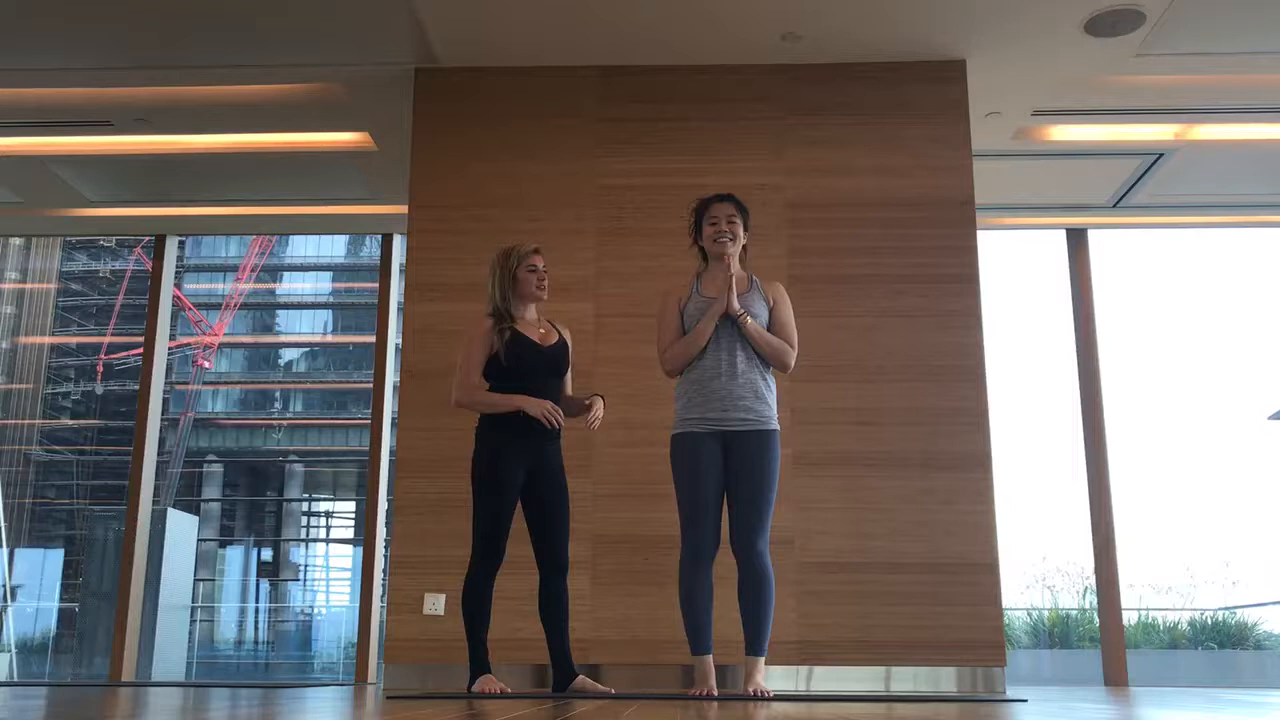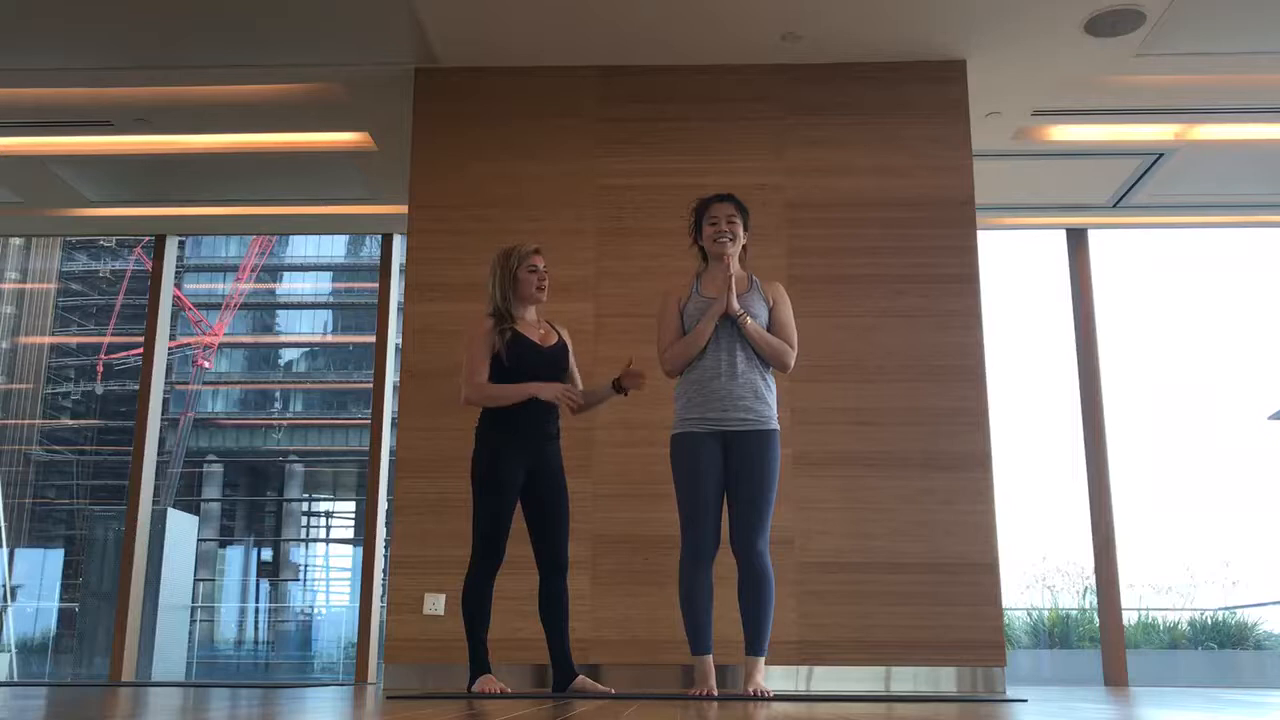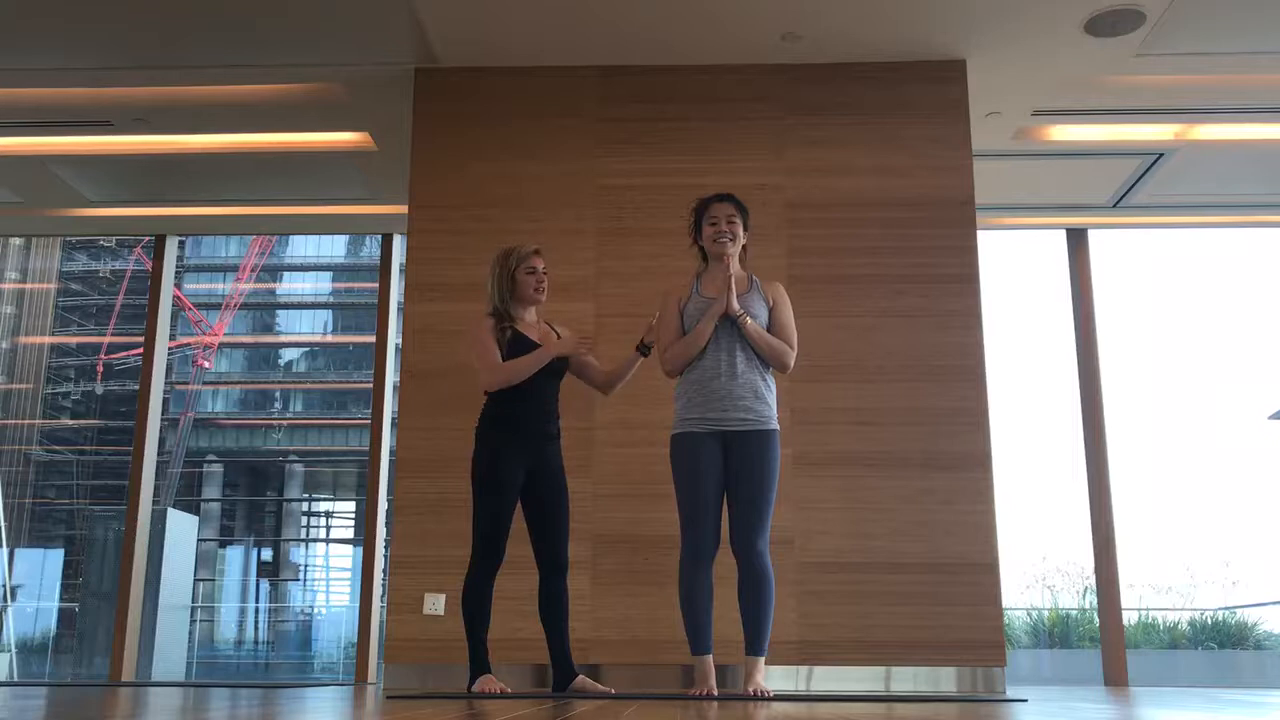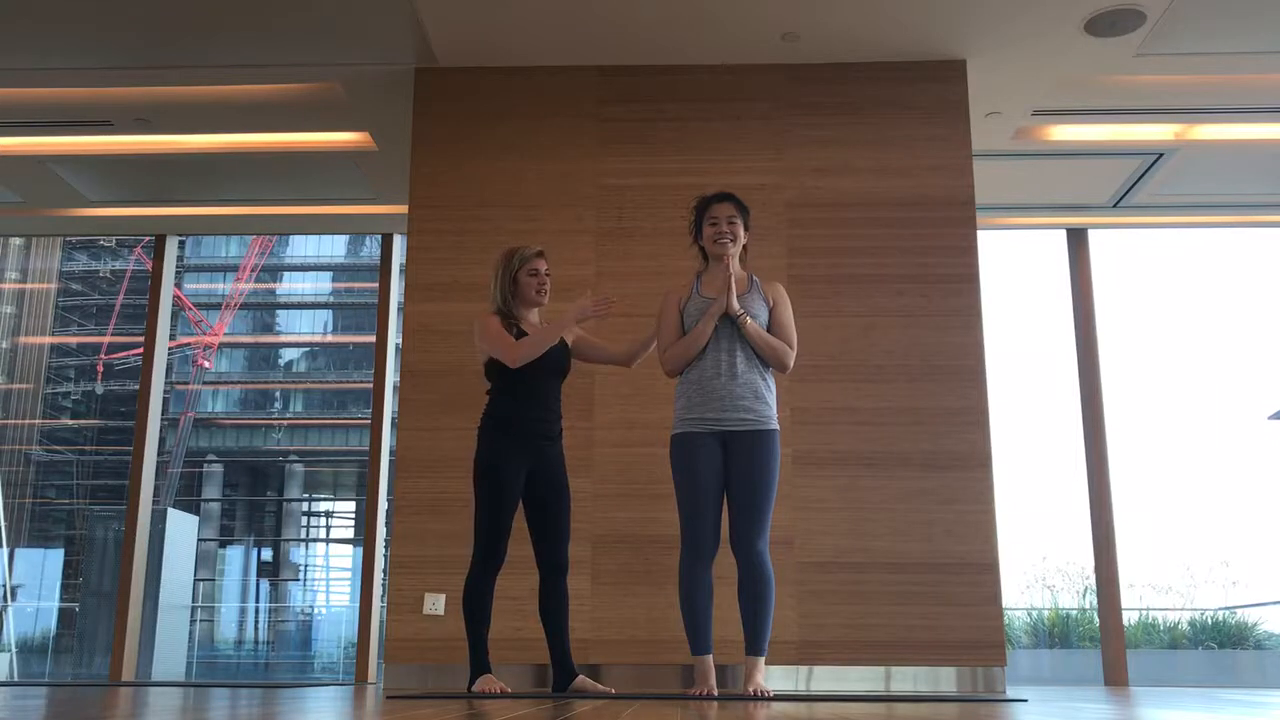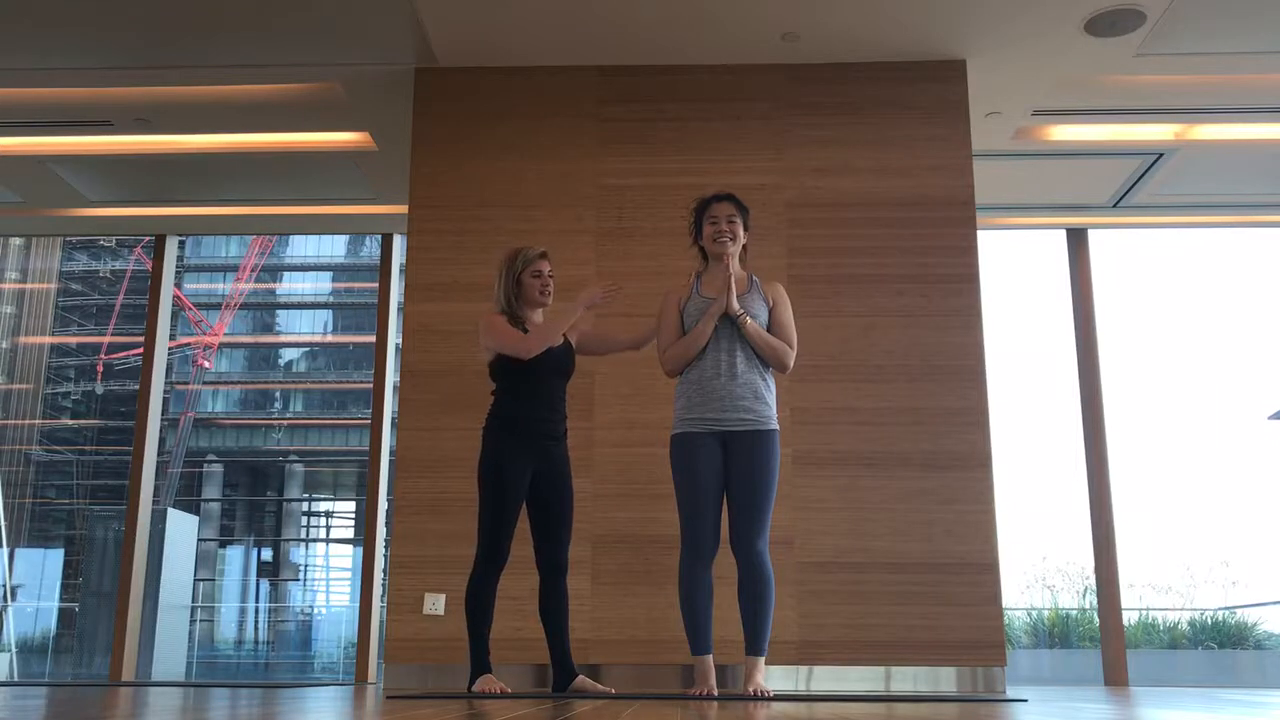
dt=0.2s
person 1, frame 1
left shoulder: (770, 292)
right shoulder: (680, 296)
left elbow: (787, 359)
right elbow: (670, 362)
left wrist: (740, 314)
right wrist: (714, 313)
left hip: (755, 428)
right hip: (695, 430)
left knee: (752, 546)
right knee: (698, 546)
left ankle: (755, 667)
right ankle: (703, 668)
person 1, frame 2
left shoulder: (769, 292)
right shoulder: (681, 297)
left elbow: (787, 359)
right elbow: (670, 363)
left wrist: (740, 314)
right wrist: (713, 313)
left hip: (755, 427)
right hip: (696, 430)
left knee: (752, 547)
right knee: (698, 547)
left ankle: (755, 667)
right ankle: (703, 668)
person 1, frame 3
left shoulder: (769, 293)
right shoulder: (681, 297)
left elbow: (787, 359)
right elbow: (670, 363)
left wrist: (740, 315)
right wrist: (713, 314)
left hip: (755, 428)
right hip: (696, 429)
left knee: (752, 547)
right knee: (698, 546)
left ankle: (755, 667)
right ankle: (703, 668)
person 1, frame 4
left shoulder: (770, 292)
right shoulder: (681, 297)
left elbow: (786, 360)
right elbow: (670, 363)
left wrist: (740, 314)
right wrist: (713, 313)
left hip: (755, 428)
right hip: (695, 430)
left knee: (752, 547)
right knee: (698, 547)
left ankle: (756, 667)
right ankle: (704, 668)
person 1, frame 5
left shoulder: (769, 293)
right shoulder: (681, 297)
left elbow: (786, 359)
right elbow: (670, 363)
left wrist: (740, 314)
right wrist: (713, 314)
left hip: (755, 428)
right hip: (695, 430)
left knee: (751, 547)
right knee: (698, 547)
left ankle: (755, 668)
right ankle: (703, 668)
person 2, frame 1
left shoulder: (561, 334)
right shoulder: (489, 330)
right elbow: (463, 393)
left wrist: (590, 404)
right wrist: (523, 400)
left hip: (546, 453)
right hip: (500, 449)
left knee: (555, 563)
right knee: (488, 558)
left ankle: (564, 671)
right ankle: (479, 670)
person 2, frame 2
left shoulder: (560, 335)
right shoulder: (490, 330)
left elbow: (577, 401)
right elbow: (472, 392)
left wrist: (617, 386)
right wrist: (535, 388)
left hip: (546, 452)
right hip: (500, 449)
left knee: (555, 562)
right knee: (488, 558)
left ankle: (565, 671)
right ankle: (480, 670)
person 2, frame 3
left shoulder: (558, 335)
right shoulder: (489, 328)
left elbow: (606, 383)
right elbow: (493, 378)
left wrist: (643, 349)
right wrist: (553, 350)
left hip: (546, 451)
right hip: (500, 448)
left knee: (555, 562)
right knee: (488, 557)
left ankle: (565, 671)
right ankle: (479, 670)
person 2, frame 4
left shoulder: (564, 335)
right shoulder: (491, 325)
left elbow: (624, 358)
right elbow: (517, 356)
right wrist: (573, 317)
left hip: (548, 450)
right hip: (502, 447)
left knee: (555, 562)
right knee: (489, 556)
left ankle: (565, 671)
right ankle: (480, 670)
person 2, frame 5
left shoulder: (568, 333)
right shoulder: (495, 326)
left elbow: (631, 342)
right elbow: (529, 347)
right wrist: (580, 306)
left hip: (552, 451)
right hip: (507, 447)
left knee: (555, 563)
right knee: (492, 557)
left ankle: (565, 671)
right ankle: (480, 670)
